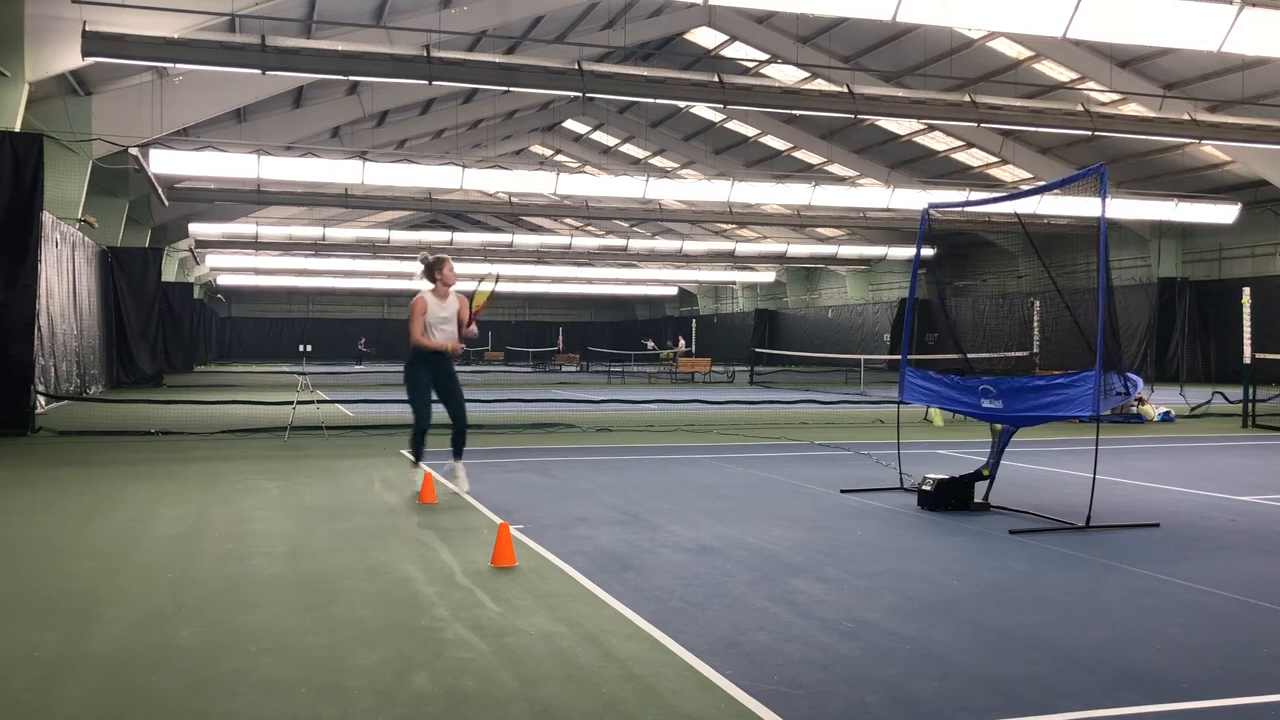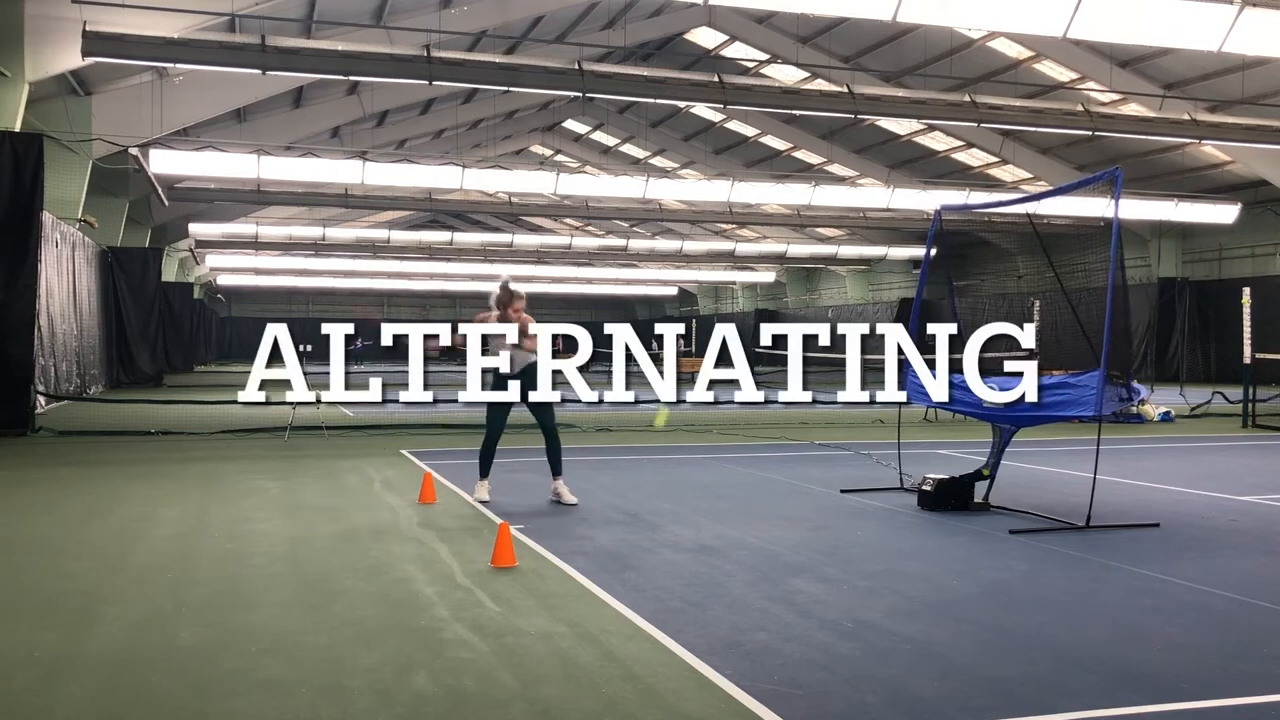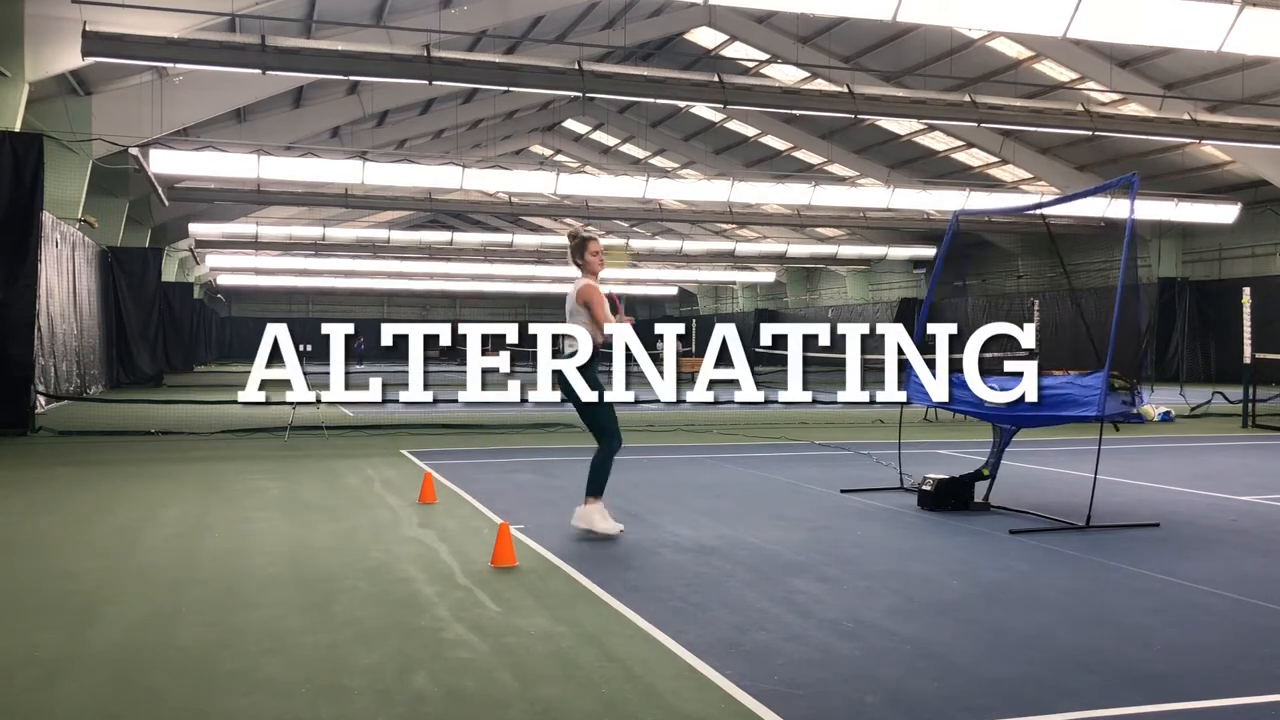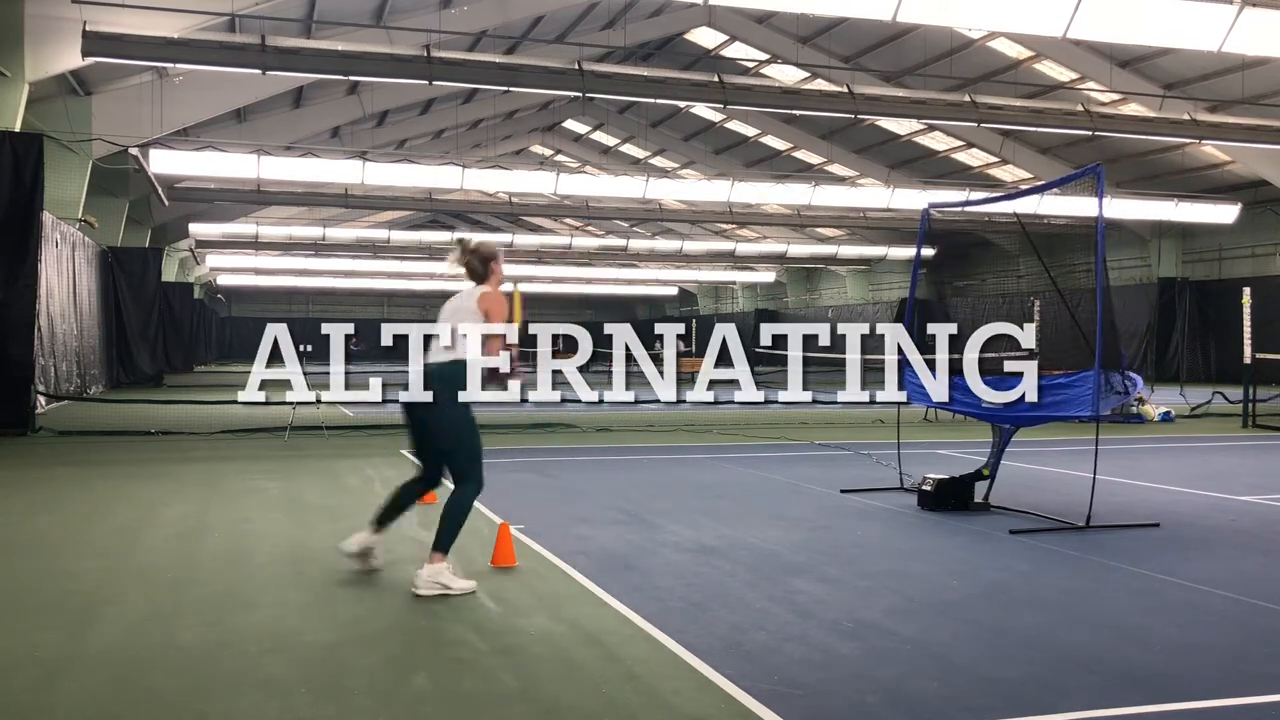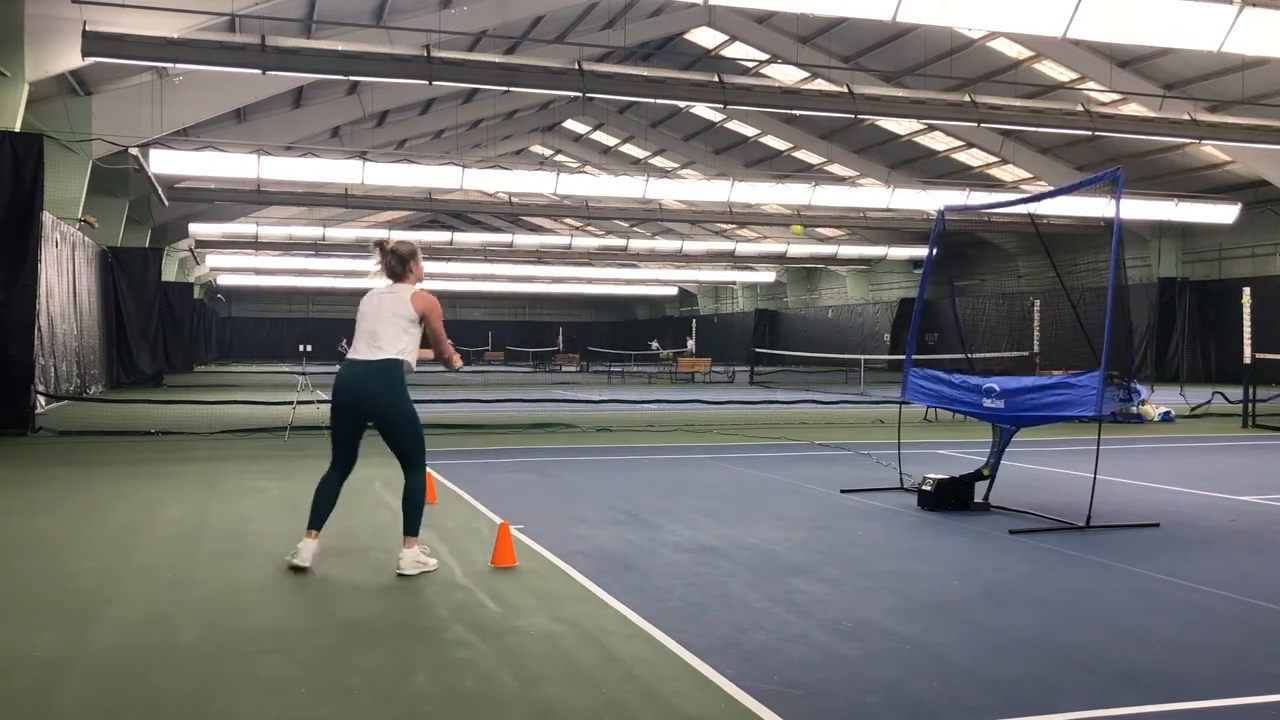
dt=1s
person 1, frame 1
left shoulder: (459, 299)
right shoulder: (420, 301)
left elbow: (471, 331)
right elbow: (416, 339)
left wrist: (470, 330)
right wrist: (447, 346)
left hip: (444, 364)
right hip: (420, 364)
left knee: (460, 421)
right knee: (422, 423)
left ankle: (456, 465)
right ankle: (417, 470)
person 1, frame 2
left shoulder: (526, 322)
right shoulder: (485, 320)
left elbow: (534, 347)
left hip: (531, 378)
right hip: (503, 381)
left knee: (551, 432)
right knee: (492, 436)
left ankle: (558, 485)
right ankle: (482, 483)
person 1, frame 3
left shoulder: (583, 288)
right shoulder: (589, 288)
right elbow: (607, 332)
left wrist: (616, 323)
right wrist: (621, 325)
left hip: (582, 371)
right hip: (582, 372)
left knee: (610, 441)
right knee: (610, 442)
left ankle: (591, 507)
right ankle: (591, 509)
person 1, frame 4
left shoulder: (454, 301)
right shoulder: (494, 298)
right elbow: (492, 357)
left hip: (420, 386)
right hip: (444, 389)
left knee: (431, 475)
right knee: (469, 482)
left ankle: (367, 537)
right ankle: (434, 569)
person 1, frame 5
left shoulder: (370, 297)
right shoulder: (424, 300)
right elbow: (445, 352)
left wrist: (428, 354)
right wrist: (450, 359)
left hip: (348, 380)
right hip: (385, 384)
left knee: (339, 467)
right knee: (415, 468)
left ankle: (307, 545)
right ankle: (411, 552)
